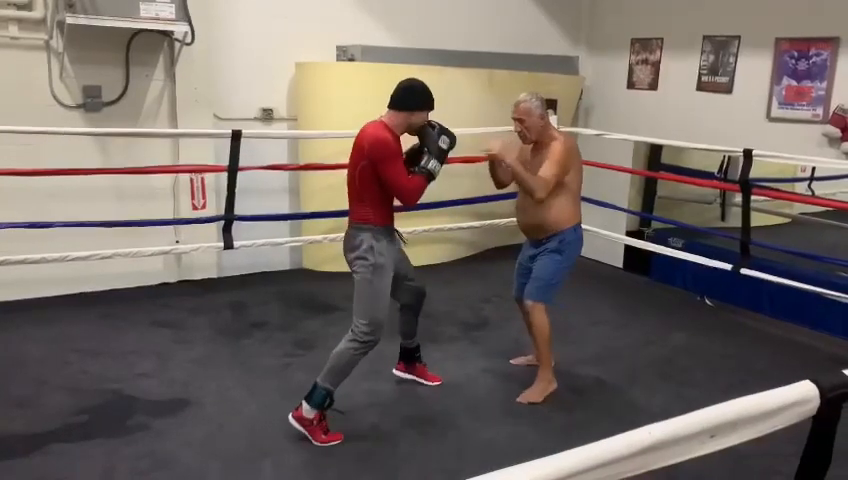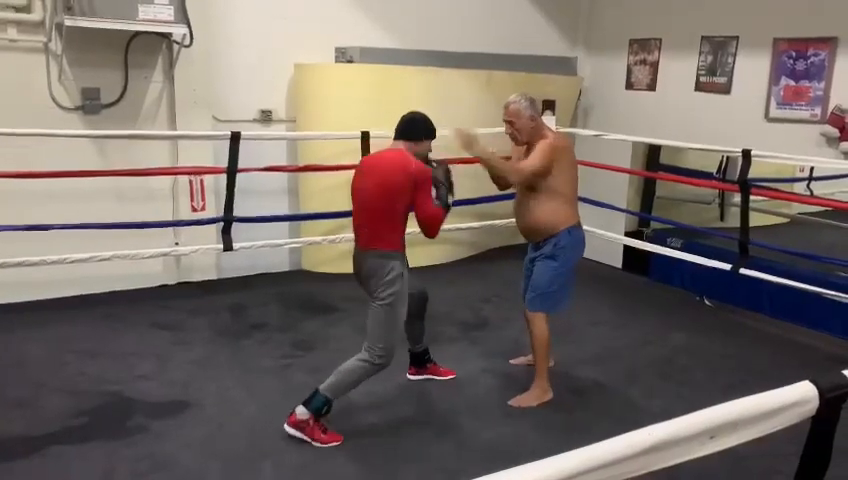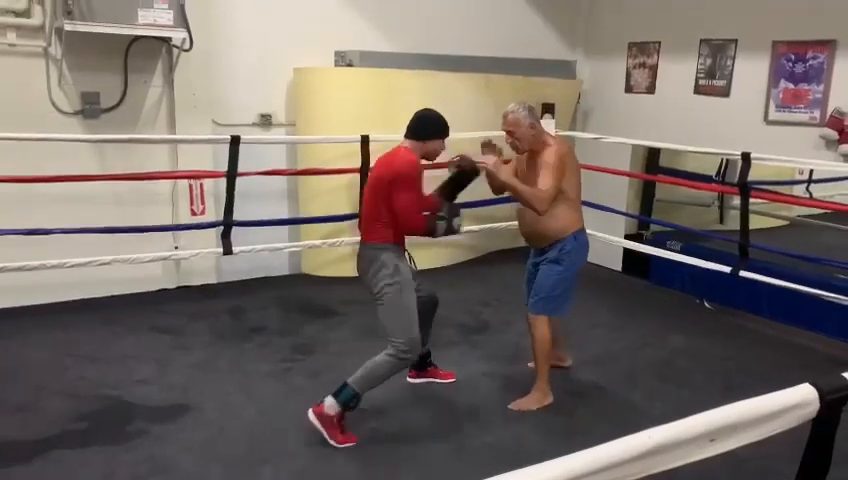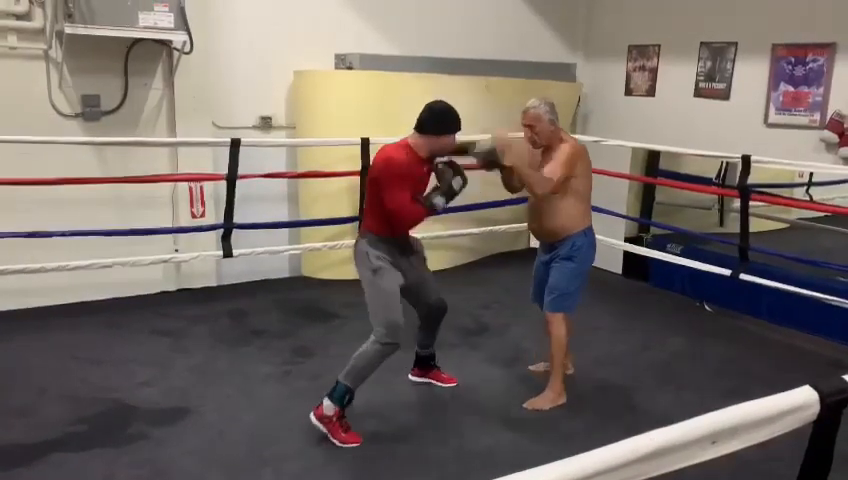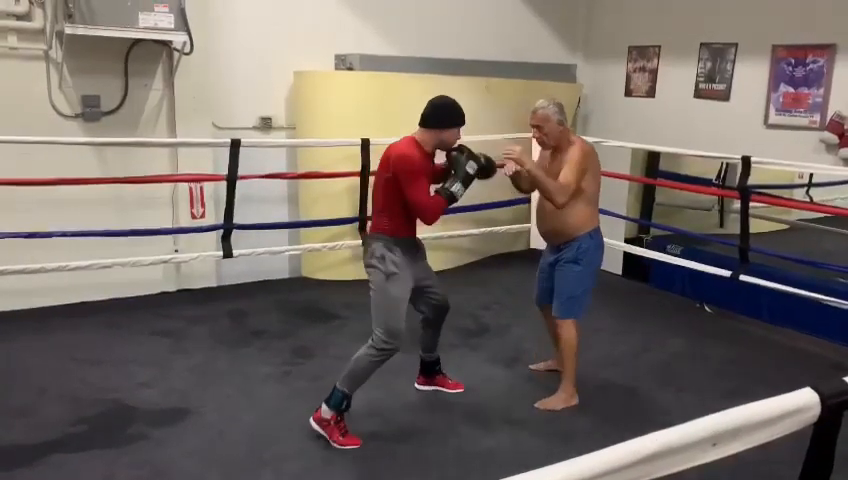
dt=0.3s
person 1, frame 1
left shoulder: (380, 133)
right shoulder: (379, 139)
left elbow: (395, 172)
right elbow: (407, 194)
left wrist: (421, 150)
right wrist: (435, 156)
left hip: (384, 236)
right hip: (369, 240)
left knee: (413, 294)
right knee: (367, 332)
left ankle: (409, 362)
right ankle: (309, 411)
person 1, frame 2
left shoulder: (369, 163)
right shoulder: (418, 171)
right elbow: (431, 229)
right wrist: (443, 193)
left hip: (367, 255)
right hip: (387, 263)
left knee: (418, 297)
right knee: (377, 355)
left ankle: (420, 363)
right ankle: (306, 414)
person 1, frame 3
left shoulder: (392, 159)
right shoulder: (408, 165)
left elbow: (420, 206)
right elbow: (409, 221)
left wrist: (455, 181)
right wrist: (442, 225)
left hip: (384, 253)
right hip: (385, 258)
left knee: (426, 300)
right knee: (401, 349)
left ankle: (421, 367)
right ankle: (330, 410)
person 1, frame 4
left shoulder: (421, 156)
right shoulder: (393, 159)
right elbow: (402, 219)
right wrist: (443, 192)
left hip: (404, 247)
right hip: (378, 250)
left knee: (434, 305)
right knee: (388, 336)
left ankle: (424, 366)
right ankle: (330, 409)
person 1, frame 5
left shoulder: (421, 152)
right shoulder: (404, 155)
left elbow: (428, 180)
right elbow: (429, 212)
left wrist: (455, 167)
right wrist: (461, 178)
left hip: (408, 246)
right hip: (387, 250)
left knee: (437, 305)
right knee: (387, 339)
left ankle: (429, 373)
right ankle: (329, 413)
person 2, frame 1
left shoulder: (560, 146)
right shoulder: (527, 146)
left elbow: (539, 191)
right elbow: (502, 182)
left wrist: (512, 161)
right wrist: (496, 161)
left hip: (560, 240)
right hip: (535, 239)
left knee: (534, 303)
right knee: (523, 298)
left ankle: (545, 379)
right ankle: (541, 354)
person 2, frame 2
left shoulder: (551, 145)
right shoulder: (526, 145)
left elbow: (515, 175)
right elbow: (504, 182)
left wrist: (478, 150)
right wrist: (489, 162)
left hip: (561, 242)
right hip: (540, 240)
left knee: (535, 311)
right knee: (532, 304)
left ankle: (541, 387)
right ankle: (540, 354)
person 2, frame 3
left shoulder: (554, 153)
right shoulder: (523, 153)
left elbow: (540, 204)
right elbow: (499, 189)
left wrist: (506, 174)
right wrist: (493, 163)
left hip: (564, 247)
right hip: (541, 246)
left knee: (537, 314)
right knee: (540, 307)
left ankle: (541, 391)
right ankle: (558, 354)
person 2, frame 4
left shoulder: (569, 150)
right shoulder: (536, 148)
left elbow: (541, 187)
right elbow: (514, 187)
left wrist: (514, 158)
right wrist: (504, 164)
left hip: (574, 245)
right hip: (549, 244)
left knee: (554, 313)
right knee: (550, 306)
left ankle: (555, 390)
right ankle: (562, 361)
person 2, frame 5
left shoulder: (578, 151)
right shoulder: (547, 151)
left elbow: (559, 197)
right elbow: (527, 188)
left wrist: (532, 166)
right wrist: (517, 171)
left hip: (580, 246)
right hip: (556, 245)
left knee: (564, 316)
right knee: (545, 304)
left ankle: (568, 391)
right ankle: (560, 359)
